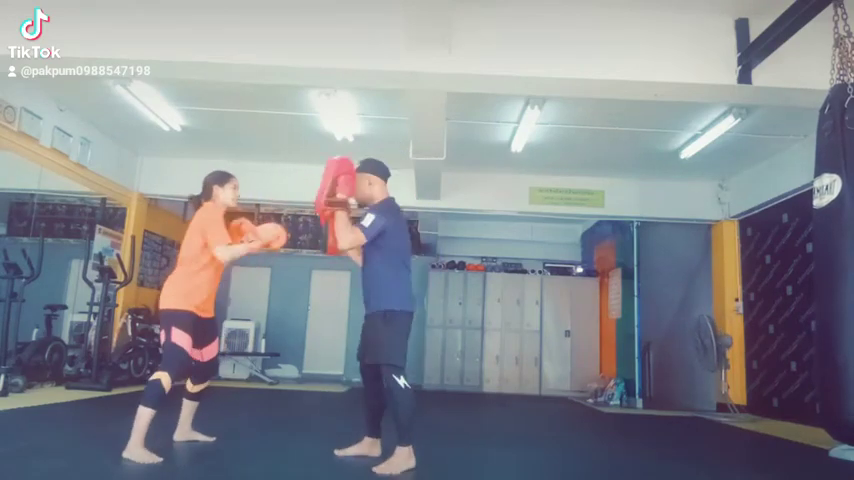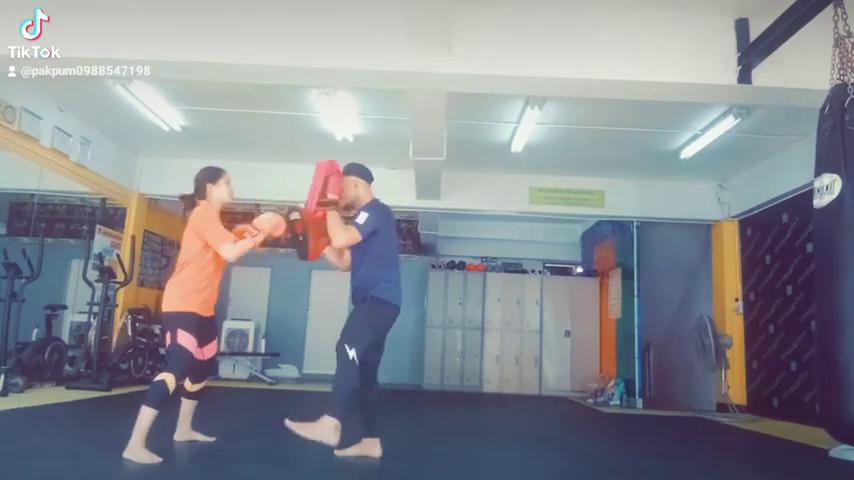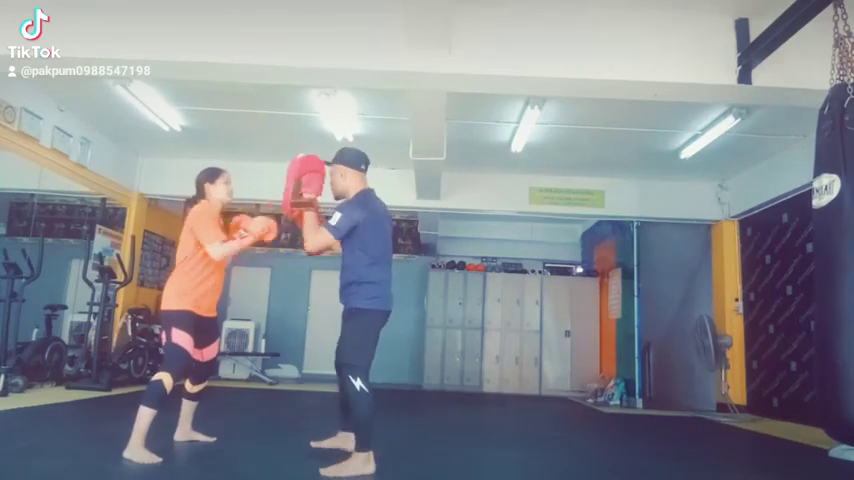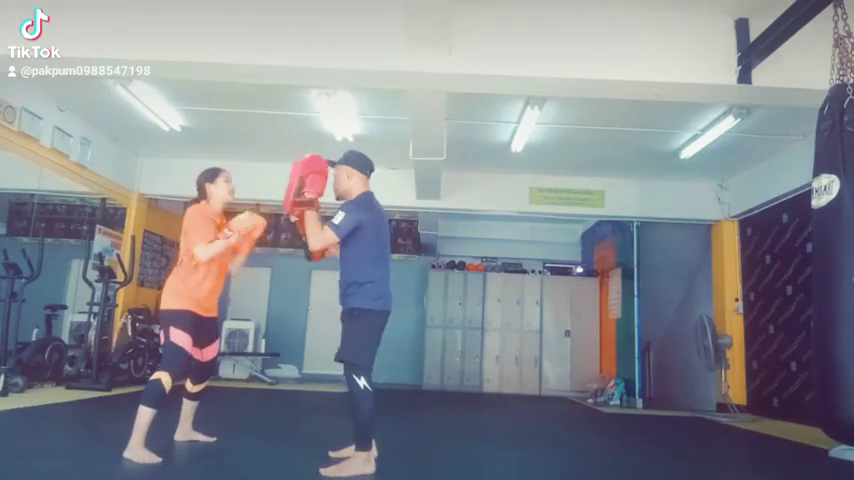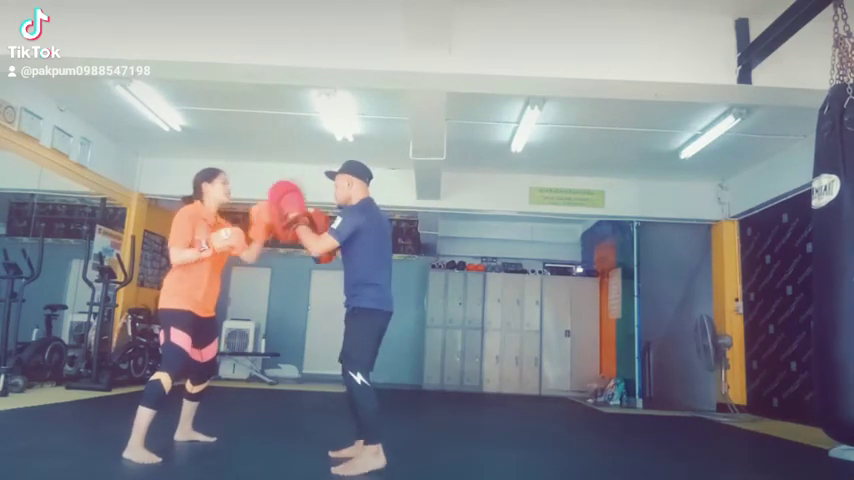
dt=0.5s
person 1, frame 1
left shoulder: (382, 211)
right shoulder: (383, 214)
left elbow: (346, 242)
right elbow: (362, 258)
left wrist: (339, 208)
right wrist: (342, 223)
left hip: (393, 308)
right hip: (380, 308)
left knee: (392, 374)
right knee: (370, 371)
left ankle: (405, 451)
right ankle: (371, 440)
person 1, frame 2
left shoulder: (374, 211)
right shoulder: (362, 218)
left elbow: (342, 238)
right elbow: (344, 263)
left wrist: (330, 210)
right wrist: (323, 244)
left hip: (380, 299)
right hip: (371, 300)
left knee: (348, 347)
right knee: (366, 368)
left ankle: (331, 424)
right ankle: (370, 440)
person 1, frame 3
left shoulder: (353, 207)
right shoulder: (374, 206)
left elbow: (313, 243)
left wrist: (309, 209)
left hip: (364, 304)
right hip: (372, 302)
left knee: (355, 375)
right knee: (346, 367)
right ankle: (348, 434)
person 1, frame 4
left shoulder: (356, 207)
right shoulder: (369, 208)
left elbow: (317, 242)
right elbow: (341, 247)
left wrist: (309, 208)
right wrist: (311, 214)
left hip: (365, 305)
right hip: (364, 304)
left knee: (357, 375)
right knee: (356, 375)
right ankle: (365, 443)
person 1, frame 5
left shoulder: (357, 212)
right shoulder: (370, 215)
left elbow: (317, 248)
right elbow: (335, 247)
left wrist: (297, 223)
right wrist: (314, 229)
left hip: (368, 307)
right hip: (367, 306)
left knee: (356, 373)
right knee: (353, 374)
left ankle: (373, 452)
right ankle: (364, 441)
person 2, frame 1
left shoulder: (216, 220)
right shoulder: (207, 214)
left elbow: (217, 260)
right elbow: (223, 255)
left wrist: (247, 241)
right wrist: (256, 242)
left hip: (203, 306)
right hip: (179, 303)
left knee: (206, 367)
right knee: (174, 367)
left ankle: (184, 429)
right ankle: (135, 444)
person 2, frame 2
left shoulder: (213, 218)
right shoulder: (204, 214)
left elbow: (224, 256)
right elbow: (229, 253)
left wrist: (248, 239)
right wrist: (259, 233)
left hip: (202, 307)
right hip: (182, 304)
left knee: (204, 366)
right knee: (178, 368)
left ankle: (183, 429)
right ankle: (135, 444)
person 2, frame 3
left shoulder: (219, 221)
right shoulder: (200, 213)
left elbow: (222, 257)
right elbow: (216, 253)
left wrist: (248, 235)
right wrist: (249, 235)
left hip: (206, 308)
right hip: (180, 303)
left knee: (204, 367)
right knee: (175, 367)
left ankle: (184, 429)
right ankle: (135, 445)
person 2, frame 4
left shoulder: (223, 223)
right shoulder: (197, 213)
left elbow: (232, 267)
right elbow: (202, 255)
left wrist: (246, 241)
right wrist: (234, 235)
left hip: (206, 307)
right hip: (180, 303)
left knee: (205, 367)
right knee: (174, 367)
left ankle: (184, 429)
right ankle: (135, 445)
person 2, frame 5
left shoulder: (222, 224)
right shoulder: (189, 213)
left elbow: (248, 255)
right elbow: (176, 257)
right wrist: (212, 245)
left hip: (203, 308)
right hip: (177, 304)
left knee: (204, 368)
right knee: (173, 367)
left ankle: (184, 429)
right ankle: (134, 445)
